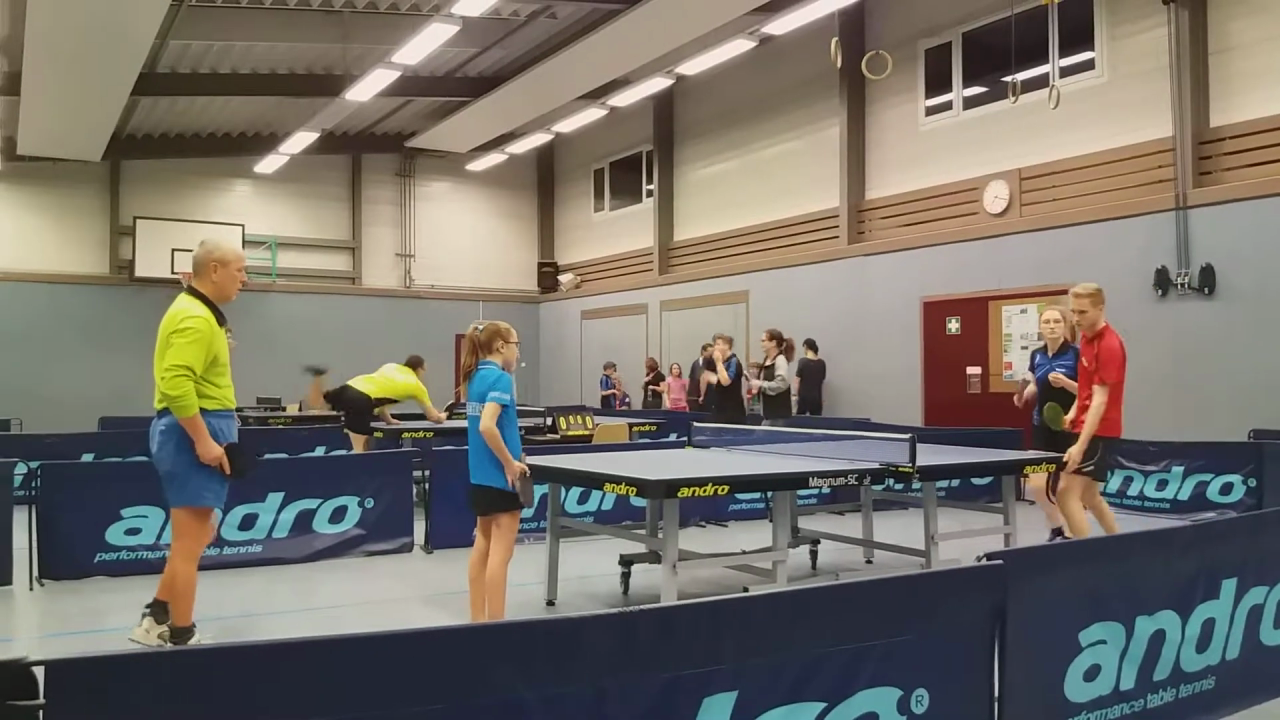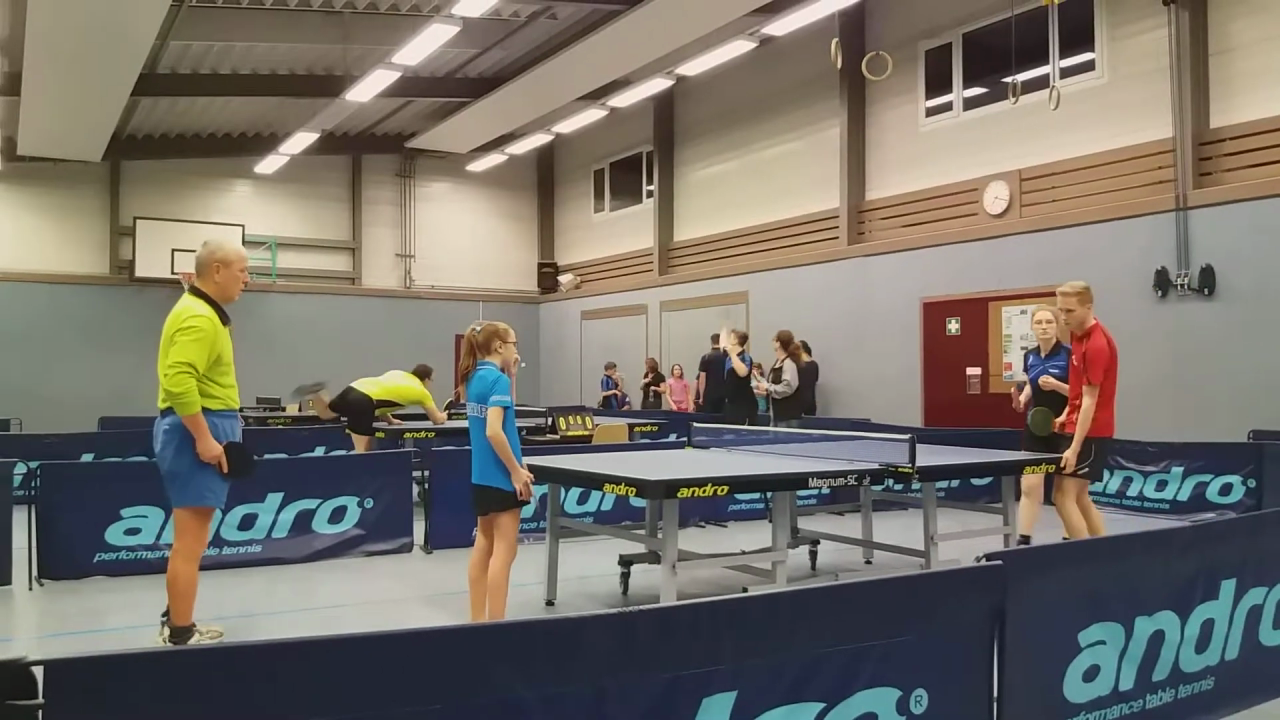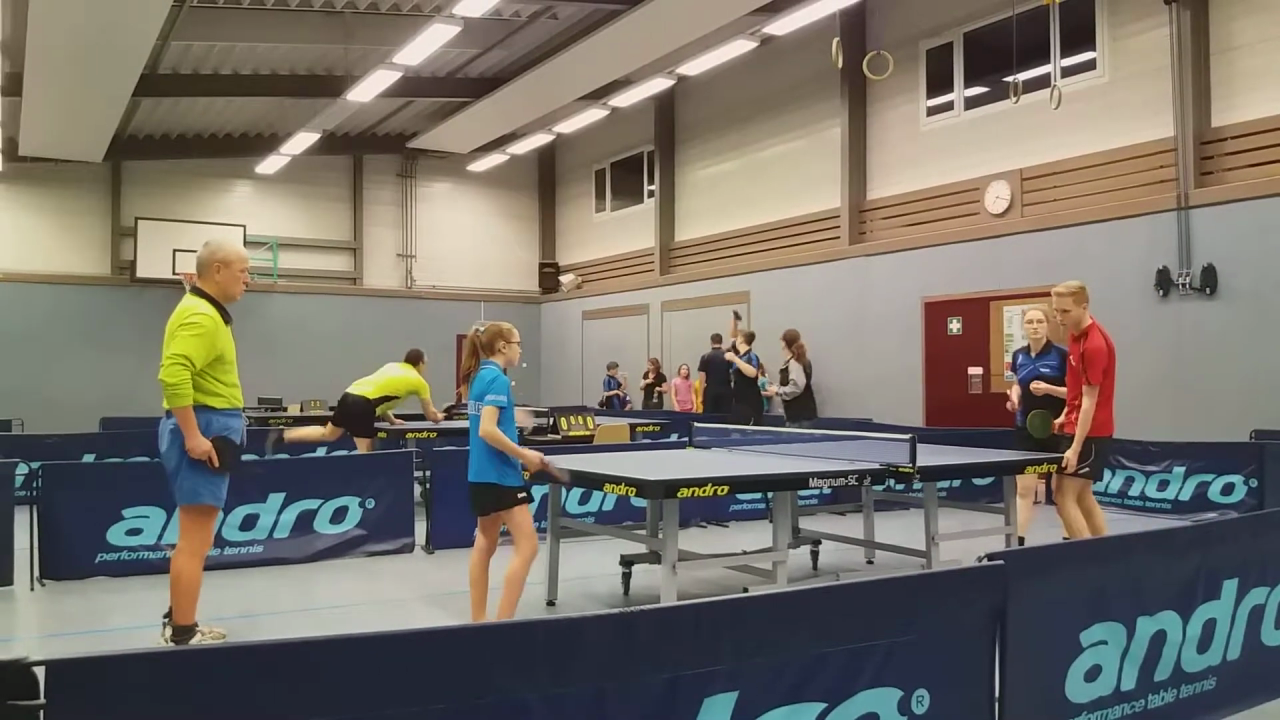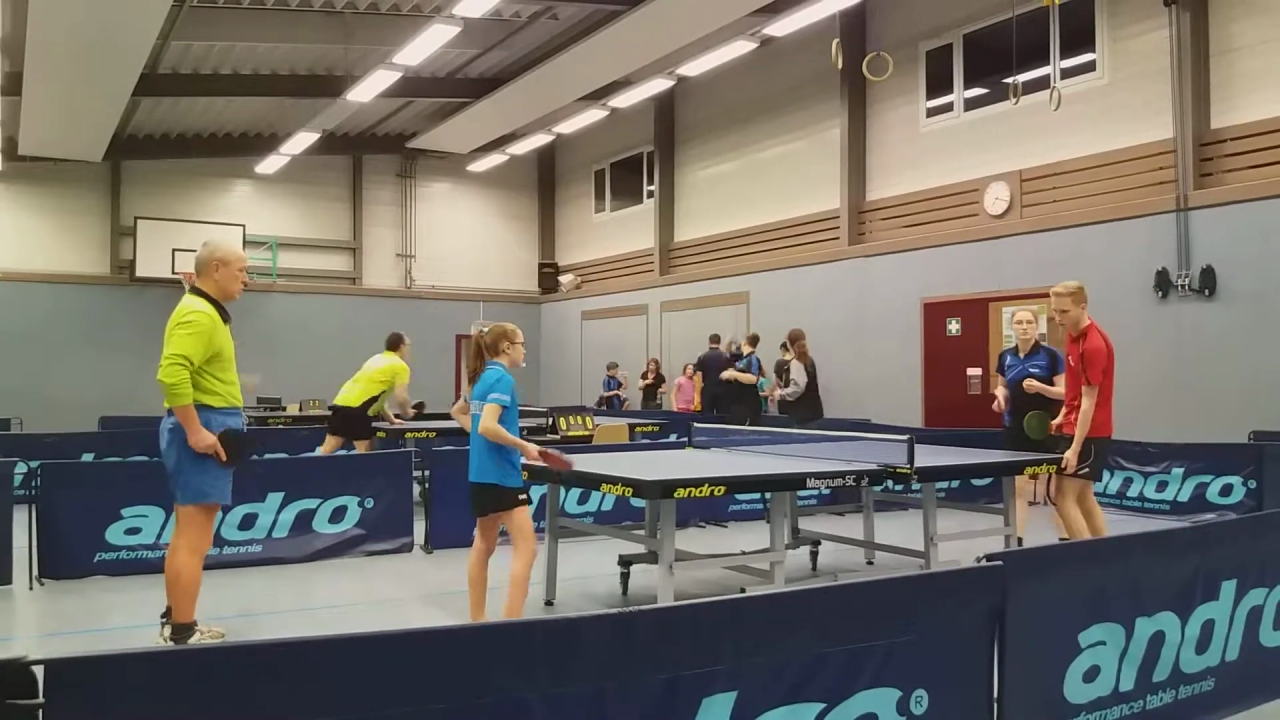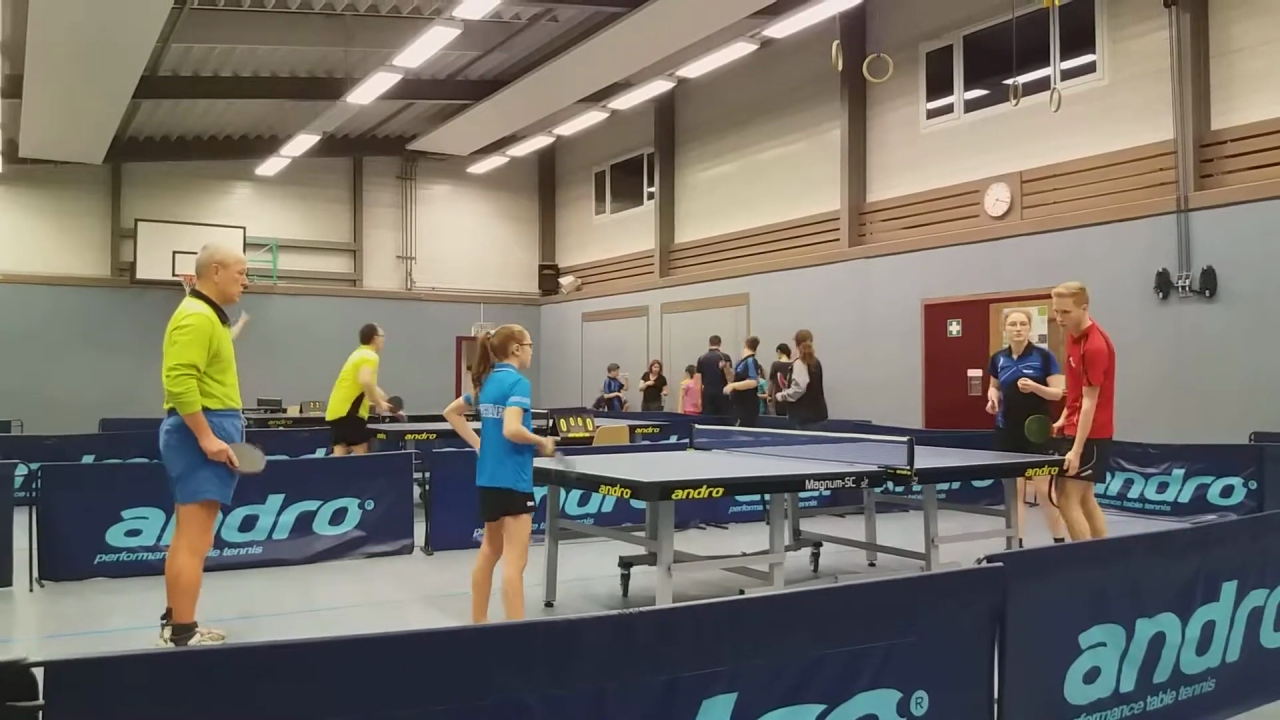
dt=0.2s
person 1, frame 1
left shoulder: (196, 311)
right shoulder: (195, 319)
right elbow: (176, 385)
right wrist: (203, 441)
left hip: (196, 432)
right hip: (194, 434)
left knee: (196, 536)
right knee: (189, 543)
left ankle: (157, 617)
right ankle: (180, 638)
person 1, frame 2
left shoulder: (201, 311)
right shoulder: (199, 318)
right elbow: (177, 382)
right wrist: (203, 439)
left hip: (201, 431)
right hip: (198, 432)
left knee: (189, 540)
right knee: (191, 543)
left ankle: (175, 622)
right ankle: (180, 637)
person 1, frame 3
left shoulder: (204, 311)
right shoulder: (201, 316)
right elbow: (172, 374)
right wrist: (191, 434)
left hip: (207, 429)
right hip: (202, 431)
left knee: (190, 539)
right knee: (196, 542)
left ankle: (177, 623)
right ankle: (182, 637)
person 1, frame 4
left shoulder: (205, 311)
right shoulder: (199, 314)
right elbow: (172, 374)
right wrist: (195, 430)
left hip: (207, 427)
right hip: (201, 430)
left knee: (185, 535)
right knee: (195, 540)
left ankle: (174, 622)
right ankle: (182, 635)
person 1, frame 5
left shoulder: (206, 315)
right shoulder: (197, 316)
right elbow: (179, 382)
right wrist: (207, 437)
left hip: (208, 431)
right hip: (202, 433)
left knee: (185, 536)
right knee: (196, 541)
left ankle: (173, 623)
right ankle: (182, 636)
person 2, frame 1
left shoulder: (475, 377)
right shoulder: (499, 378)
right elbow: (487, 426)
right wrist: (511, 464)
left hip: (480, 476)
right hip: (501, 476)
left knee: (483, 548)
right knee: (500, 554)
left ankle: (478, 620)
right ankle: (494, 624)
person 2, frame 2
left shoulder: (475, 377)
right shoulder: (497, 379)
right elbow: (494, 432)
right wrist: (517, 472)
left hip: (482, 476)
right hip: (500, 477)
left knee: (484, 546)
right knee: (503, 553)
left ankle: (478, 620)
right ankle: (495, 624)
person 2, frame 3
left shoulder: (478, 376)
right shoulder: (497, 379)
right elbow: (487, 430)
left wrist: (511, 416)
right wrist: (525, 455)
left hip: (482, 475)
right hip: (501, 476)
left knee: (484, 545)
right knee: (527, 547)
left ankle: (478, 620)
right ankle: (504, 622)
person 2, frame 4
left shoulder: (481, 378)
right shoulder: (503, 379)
left elbow: (458, 412)
right elbow: (487, 427)
right wrist: (524, 447)
left hip: (481, 475)
right hip: (502, 476)
left knee: (483, 546)
right knee: (526, 550)
left ankle: (477, 620)
person 2, frame 5
left shoulder: (486, 382)
right shoulder: (518, 382)
left elbow: (451, 412)
right elbow: (511, 430)
right wrist: (541, 441)
left hip: (488, 478)
right hip: (512, 481)
left knee: (489, 552)
right knee: (514, 560)
left ankle: (478, 623)
person 3, frame 1
left shoulder: (1109, 345)
right shoulder: (1087, 337)
left elbow: (1100, 400)
left wrist: (1080, 445)
right wrist: (1073, 412)
left hip: (1097, 432)
right hip: (1086, 427)
left knee: (1067, 496)
right knee: (1089, 495)
person 3, frame 2
left shoulder: (1097, 344)
right shoulder: (1079, 334)
left elbow: (1090, 401)
left wrist: (1074, 448)
right wrist: (1066, 414)
left hip: (1089, 432)
right hip: (1079, 427)
left knee: (1064, 497)
right knee: (1079, 497)
person 3, frame 3
left shoulder: (1094, 344)
right shoulder: (1077, 334)
left elbow: (1089, 401)
left wrist: (1075, 448)
right wrist: (1064, 415)
left hip: (1089, 432)
right hip: (1077, 427)
left knee: (1064, 497)
right knee: (1083, 497)
person 3, frame 4
left shoulder: (1094, 345)
right shoulder: (1074, 334)
left elbow: (1089, 402)
left wrist: (1075, 449)
right wrist: (1062, 416)
left hip: (1088, 433)
right hip: (1075, 428)
left knee: (1064, 498)
right knee: (1083, 497)
person 3, frame 5
left shoulder: (1095, 346)
right shoulder: (1074, 335)
left elbow: (1090, 402)
left wrist: (1076, 451)
right wrist: (1064, 418)
left hip: (1090, 434)
right hip: (1076, 429)
left knee: (1067, 500)
right knee: (1084, 499)
person 4, frame 1
left shoulder: (1077, 355)
right shoulder: (1036, 356)
left wrist: (1066, 382)
right wrist: (1024, 395)
left hip: (1070, 428)
right hip: (1042, 427)
right knee: (1037, 486)
left ankle: (1070, 538)
right ankle: (1056, 529)
person 4, frame 2
left shoulder: (1069, 355)
right shoulder: (1030, 357)
left wrist: (1056, 385)
right wrist: (1022, 398)
right hip: (1035, 429)
right knee: (1029, 488)
right ankle: (1023, 540)
person 4, frame 3
left shoulder: (1061, 355)
right shoulder: (1018, 356)
left wrist: (1048, 389)
right wrist: (1014, 398)
right hip: (1026, 429)
right knee: (1024, 489)
right ankle: (1018, 541)
person 4, frame 4
left shoulder: (1051, 355)
right shoulder: (1005, 357)
left elbow: (1064, 392)
left wrist: (1040, 387)
right wrist: (1000, 397)
right hip: (1015, 429)
right knee: (1018, 489)
left ankle: (1064, 541)
right ankle: (1017, 542)
person 4, frame 5
left shoulder: (1044, 356)
right shoulder: (997, 359)
left elbow: (1057, 392)
left wrist: (1034, 387)
right wrist: (992, 400)
right hip: (1008, 431)
left knee: (1044, 491)
right knee: (1013, 491)
left ankle: (1059, 542)
right ankle: (1016, 543)
